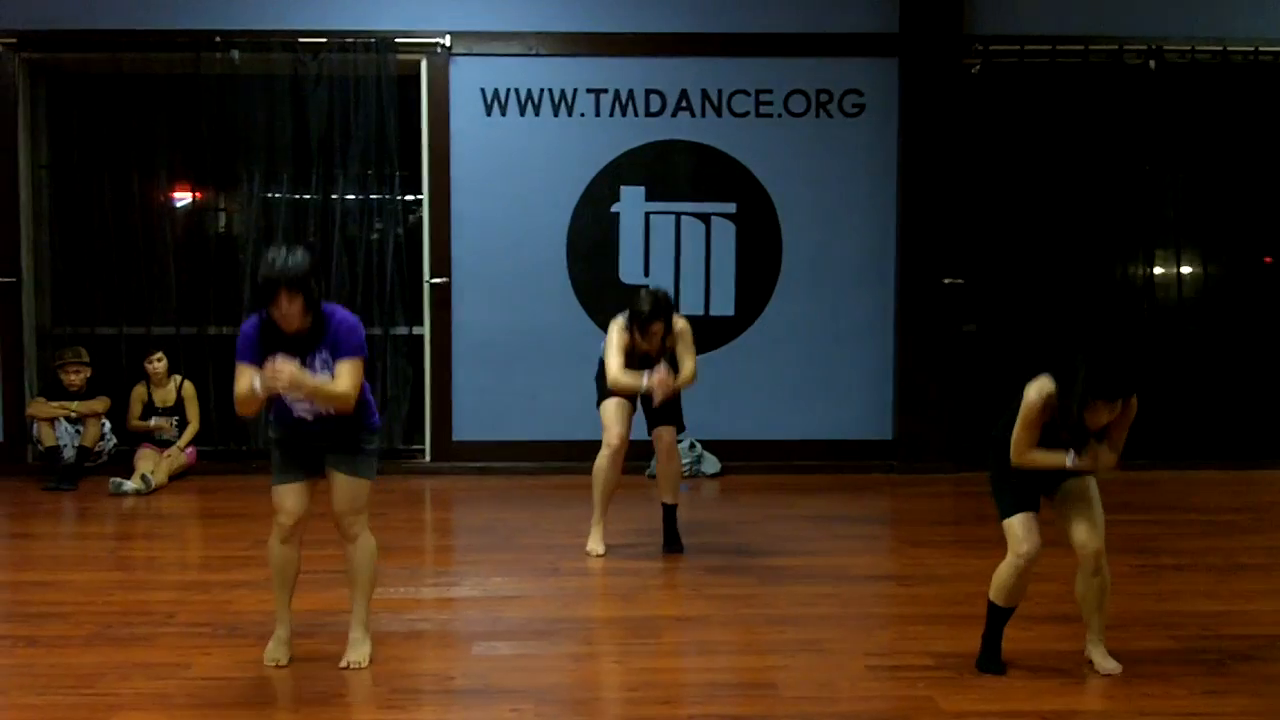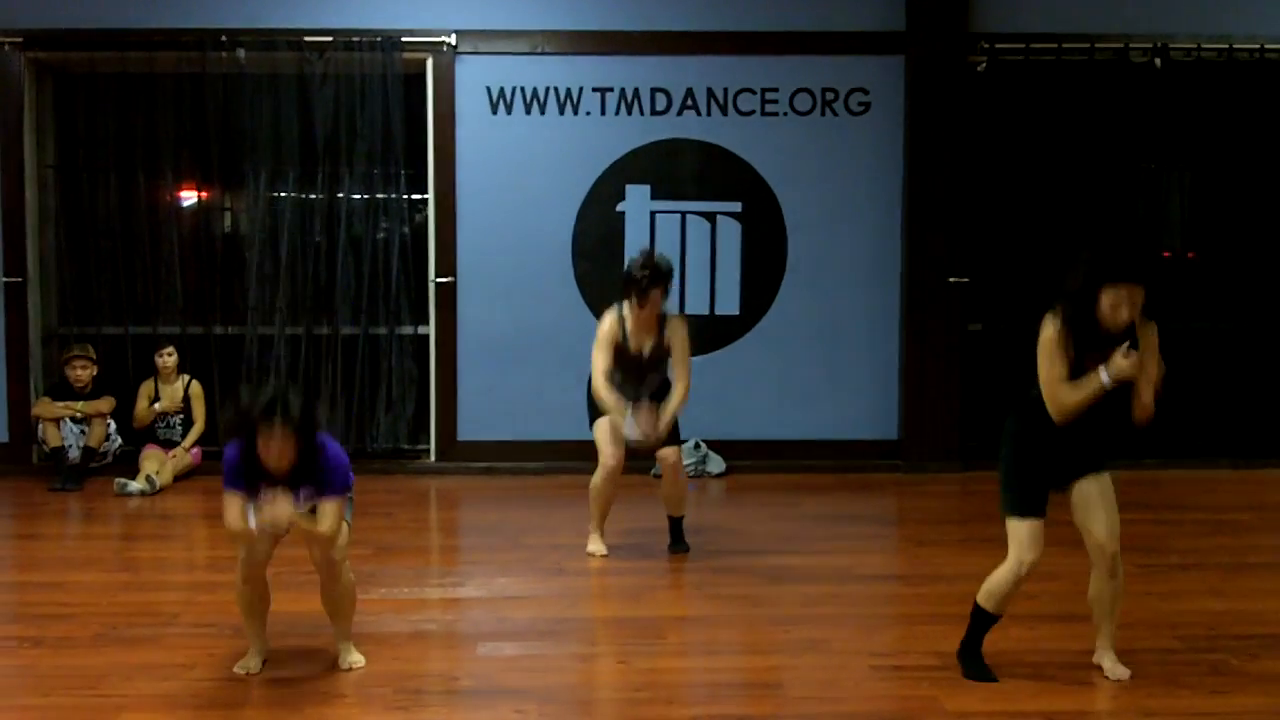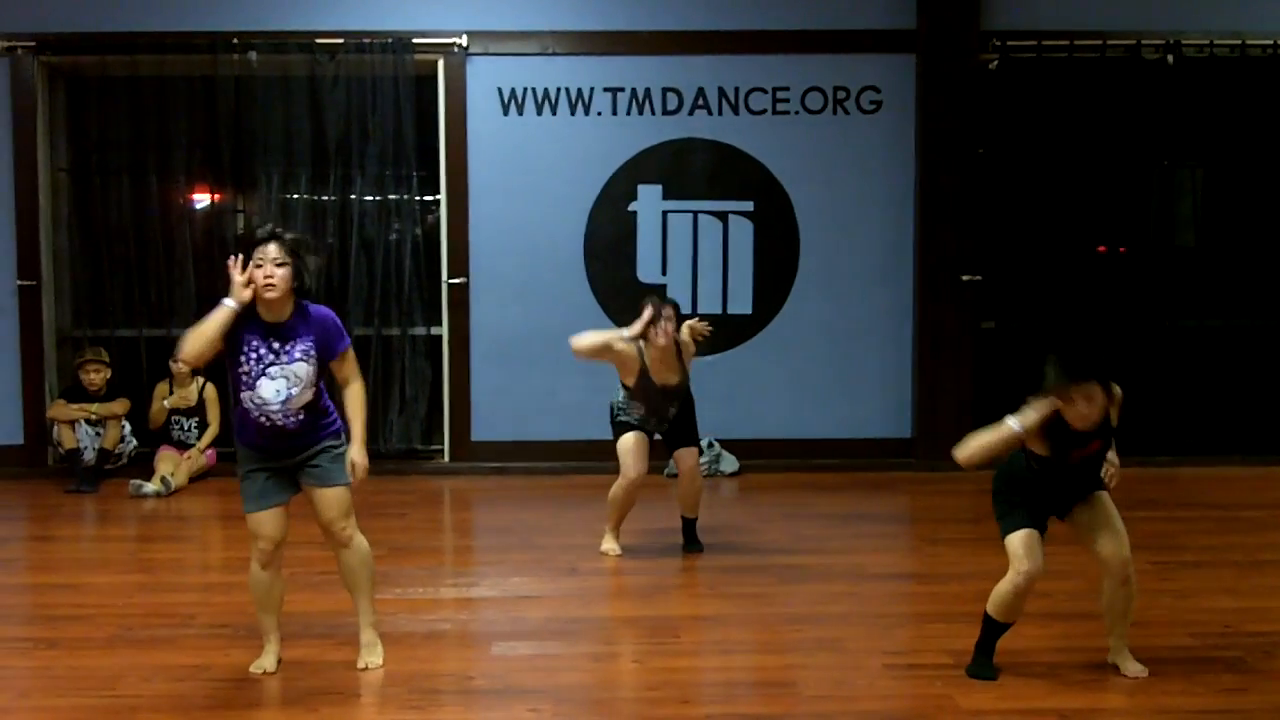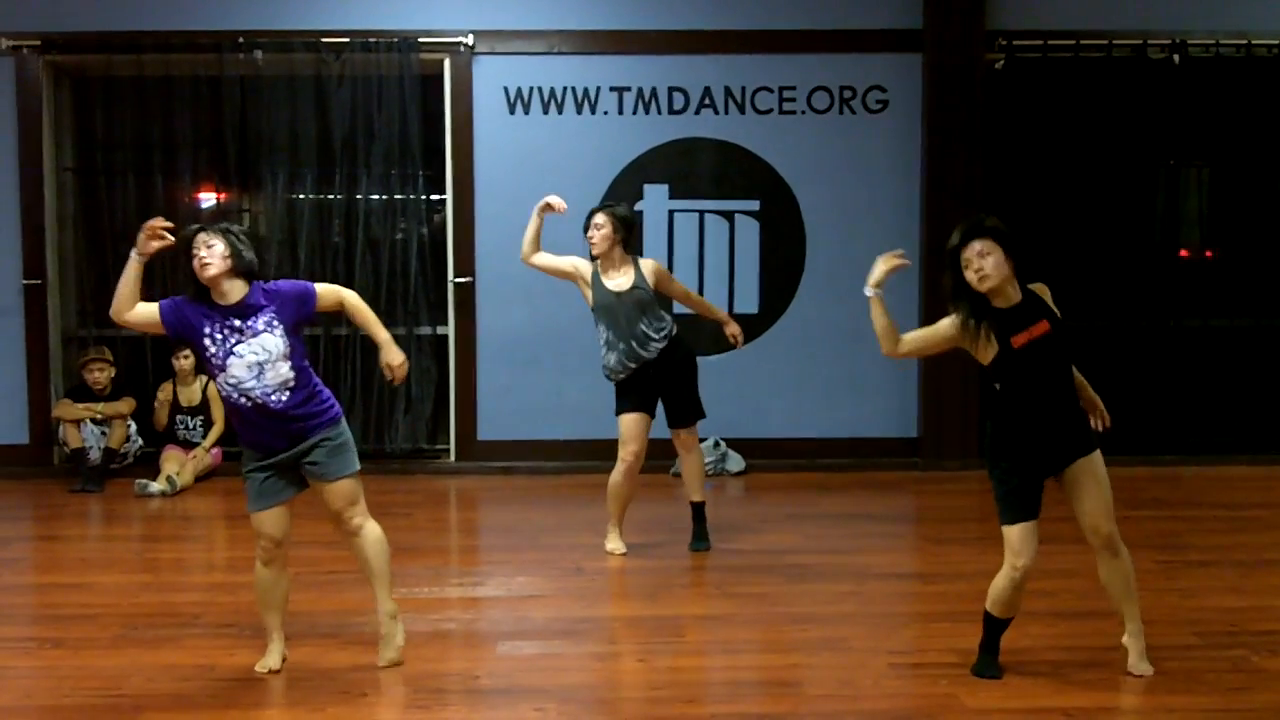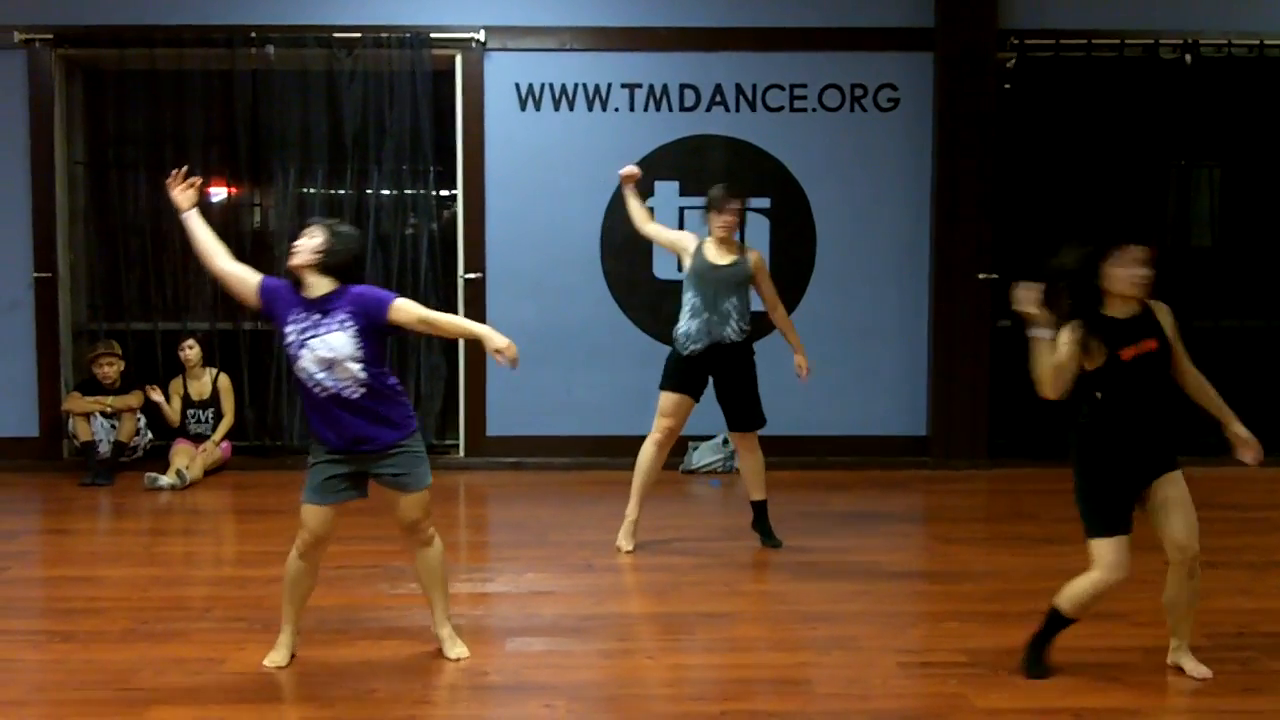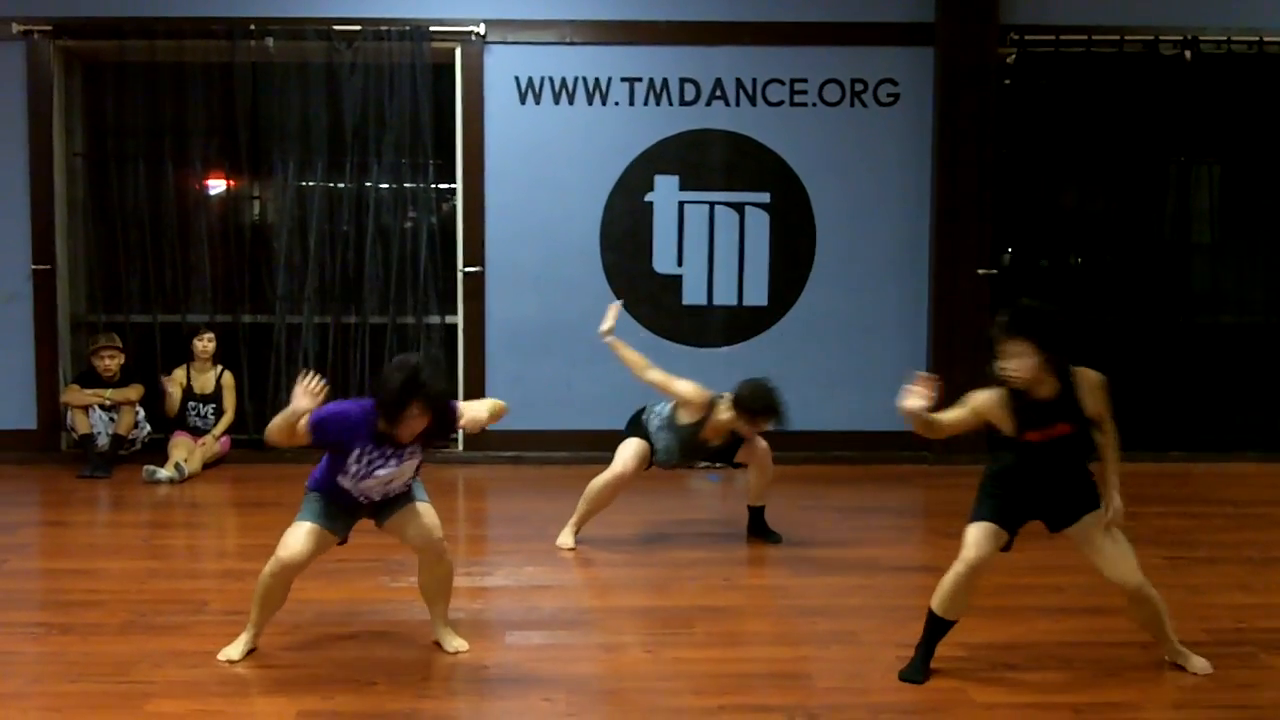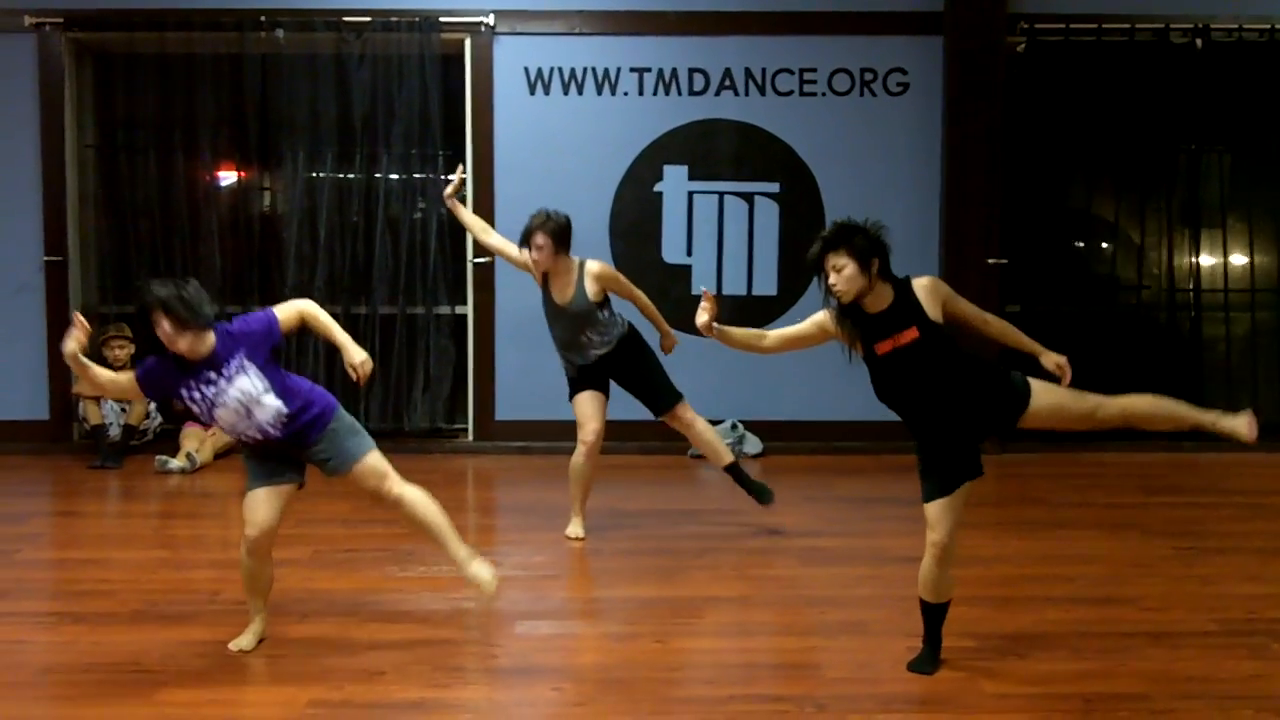
dt=0.7s
person 1, frame 1
left shoulder: (1126, 403)
right shoulder: (1042, 396)
left elbow: (1111, 455)
right elbow: (1019, 455)
left wrist: (1101, 459)
right wrist: (1075, 459)
left hip: (1070, 461)
right hip: (1017, 461)
left knee: (1092, 550)
right knee: (1025, 551)
left ankle: (1095, 643)
right ankle: (990, 644)
person 1, frame 2
left shoulder: (1142, 331)
right shoulder: (1059, 327)
left elbow: (1139, 414)
right elbow: (1059, 409)
left wrist: (1146, 388)
right wrist: (1108, 374)
left hip: (1086, 449)
right hip: (1033, 445)
left knee: (1107, 549)
right knee: (1024, 560)
left ankle: (1105, 650)
right ankle: (970, 646)
person 1, frame 3
left shoulder: (1111, 396)
right shoulder: (1034, 424)
right elbow: (965, 455)
left wrist: (1110, 453)
right wrist: (1018, 423)
left hip: (1081, 484)
right hip: (1025, 490)
left knee: (1121, 562)
right knee: (1025, 571)
left ankle: (1119, 649)
right ankle: (982, 653)
person 1, frame 4
left shoulder: (1041, 296)
right shoulder: (969, 325)
right elbow: (893, 346)
left wrist: (1086, 392)
right wrist: (874, 288)
left hip: (1071, 433)
right hip: (1014, 448)
left knee: (1105, 536)
right knee: (1020, 563)
left ankle: (1134, 636)
right ankle: (987, 649)
person 1, frame 5
left shoulder: (1158, 315)
right shoulder: (1081, 330)
left elbow: (1188, 376)
right elbow: (1051, 390)
left wrist: (1234, 425)
right wrist: (1040, 328)
left hip: (1154, 451)
right hip: (1100, 459)
left knee: (1186, 553)
right knee: (1111, 572)
left ankle: (1179, 649)
right ankle: (1040, 643)
person 1, frame 6
left shoulder: (1087, 382)
right shoulder: (993, 401)
left elbow: (1104, 431)
right elbow: (935, 429)
left wrist: (1111, 489)
right wrist: (917, 412)
left hip: (1070, 486)
right hip: (1009, 486)
left knee: (1132, 580)
right knee: (971, 560)
left ankle: (1174, 649)
right ankle: (923, 653)
person 1, frame 7
left shoulder: (926, 290)
right shoulder: (838, 322)
left elbow: (983, 321)
right elbow: (767, 340)
left wrist: (1041, 351)
right wrist: (715, 330)
left hip: (991, 394)
right hip: (939, 434)
left knee: (1105, 410)
right knee: (939, 543)
left ankle: (1219, 421)
right ankle: (931, 646)
person 2, frame 1
left shoulder: (342, 325)
right shoulder: (256, 330)
left elbow: (346, 397)
right elbow: (242, 404)
left wrist: (301, 381)
right wrist: (263, 384)
left hip: (351, 434)
right hip: (293, 437)
left knee: (352, 525)
right knee: (286, 524)
left ankle: (360, 630)
right ankle: (282, 627)
person 2, frame 2
left shoulder: (328, 459)
right shoulder: (238, 456)
left elbow: (326, 532)
right elbow: (233, 521)
left wrist: (297, 522)
right wrist: (258, 522)
left hip: (320, 513)
right hip: (265, 513)
left knee: (332, 557)
right knee: (249, 562)
left ankle: (345, 642)
right ankle: (257, 646)
person 2, frame 3
left shoulder: (320, 322)
right shoulder: (237, 322)
left elbow: (350, 382)
right elbow: (188, 356)
left wrist: (358, 441)
right wrist: (232, 303)
left hip: (319, 443)
right hip: (259, 454)
left knee: (342, 532)
right knee: (266, 547)
left ankle: (368, 632)
right ankle: (270, 644)
person 2, frame 4
left shoulder: (280, 296)
right shoulder: (191, 313)
left elbow: (343, 296)
right elbow: (122, 313)
left wrist: (386, 344)
right wrist: (140, 255)
left hip: (319, 429)
right hip: (261, 449)
left knee: (354, 518)
right knee: (269, 545)
left ankle: (389, 618)
right ankle: (275, 643)
person 2, frame 5
left shoulder: (363, 301)
right shoulder: (282, 298)
left elbow: (424, 318)
right elbow: (222, 265)
left wrist: (484, 332)
right wrist: (187, 210)
left hip: (392, 438)
right hip: (330, 448)
left knee: (419, 529)
right knee: (310, 541)
left ankle: (443, 628)
right ankle: (285, 637)
person 2, frame 6
left shoulder: (430, 424)
right shoulder: (347, 417)
left elbow: (495, 406)
right elbow: (276, 437)
left wrist: (483, 410)
right wrist: (295, 412)
left hip: (395, 492)
right hip: (333, 496)
left knee: (433, 543)
right knee: (286, 559)
left ankle: (442, 627)
right ankle: (249, 634)
person 2, frame 7
left shoulder: (243, 333)
right shoulder: (167, 372)
left elbow: (302, 307)
right elbow: (111, 384)
left wrist: (348, 346)
right wrist: (76, 358)
left hip: (319, 422)
right hip: (268, 451)
left knee: (390, 487)
right knee: (256, 535)
left ankle: (464, 557)
right ankle: (256, 623)
person 3, frame 1
left shoulder: (678, 327)
right shoulder: (620, 328)
left elbow: (690, 372)
right elbow: (614, 379)
left wrist: (670, 385)
right wrist: (646, 382)
left hip: (659, 378)
right hip: (619, 378)
left knee: (668, 444)
right knee: (615, 441)
left ankle: (670, 526)
right ankle: (597, 528)
person 3, frame 2
left shoulder: (674, 326)
right shoulder: (612, 323)
left elbow: (682, 384)
right elbow: (599, 385)
left wrist: (663, 420)
right wrist: (626, 419)
left hip: (654, 394)
right hip: (612, 394)
left knee: (672, 461)
right knee: (611, 462)
left ankle: (677, 532)
right ankle: (595, 532)
person 3, frame 3
left shoulder: (685, 347)
right shoulder: (629, 354)
left elbow: (688, 327)
right elbow: (578, 346)
left wrist: (692, 326)
right wrist: (627, 333)
left hip: (675, 410)
right hip: (633, 416)
left knee: (690, 467)
right knee: (634, 474)
left ankle: (690, 532)
right ankle: (610, 533)
person 3, frame 4
left shoulder: (649, 268)
right shoulder: (584, 271)
left elbow: (686, 297)
right elbow: (529, 256)
left wrist: (725, 320)
right wrist: (539, 211)
left hip: (672, 359)
right hip: (632, 374)
left knee: (686, 440)
right knee: (630, 456)
left ankle: (699, 523)
right ankle: (613, 530)
person 3, frame 5
left shoulder: (753, 260)
right shoulder: (690, 247)
left elbow: (775, 308)
right elbow: (645, 224)
left wrist: (796, 349)
right wrist: (629, 187)
left hip: (735, 353)
right hip: (690, 351)
left knee: (746, 440)
right knee: (662, 432)
left ankle: (761, 519)
right ankle: (630, 518)
person 3, frame 6
left shoulder: (739, 428)
right shoulder: (698, 400)
right elbow: (650, 372)
right wrist: (609, 335)
left hip: (689, 442)
right hip: (649, 426)
left knee: (760, 452)
right knee: (621, 471)
left ankle: (757, 523)
right ankle: (571, 527)
person 3, frame 7
left shoulder: (595, 272)
right shoulder: (537, 269)
left elbow: (636, 296)
right elbow: (488, 237)
left wrist: (665, 330)
right wrist: (453, 201)
left hip: (623, 349)
right hip: (582, 365)
left knee: (681, 414)
right knee: (589, 439)
left ankle: (744, 478)
right ankle: (576, 518)
